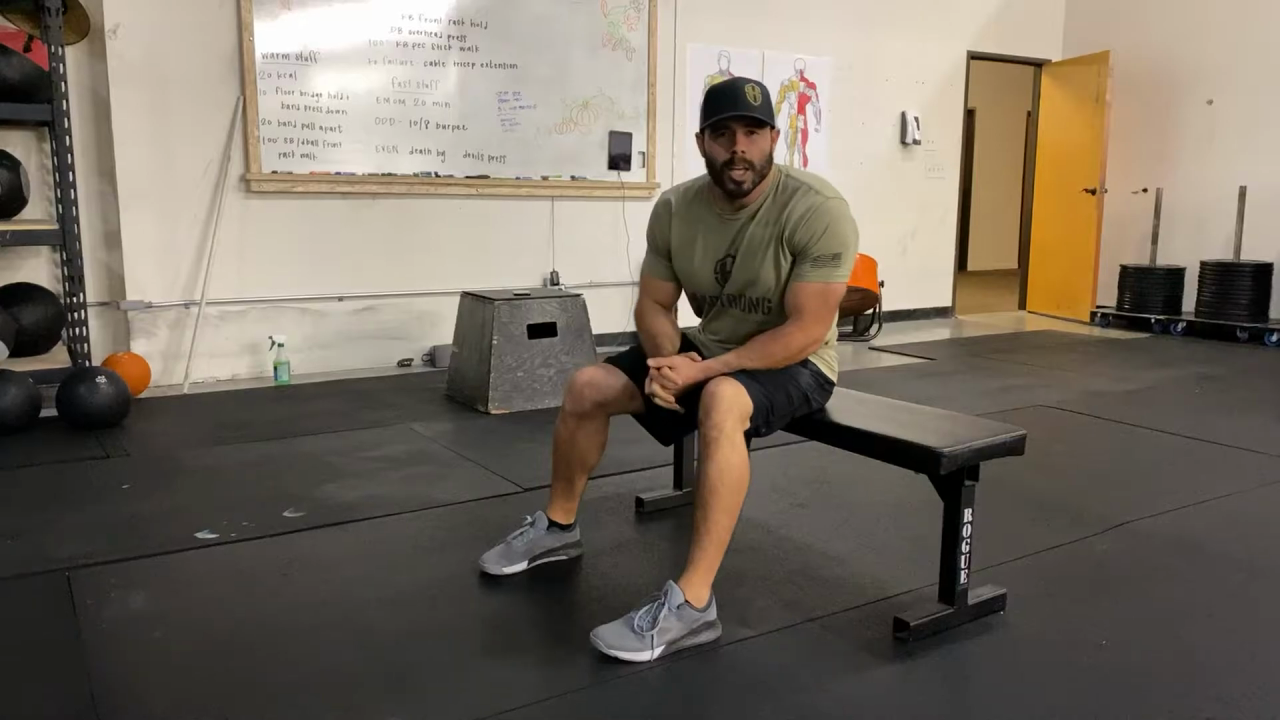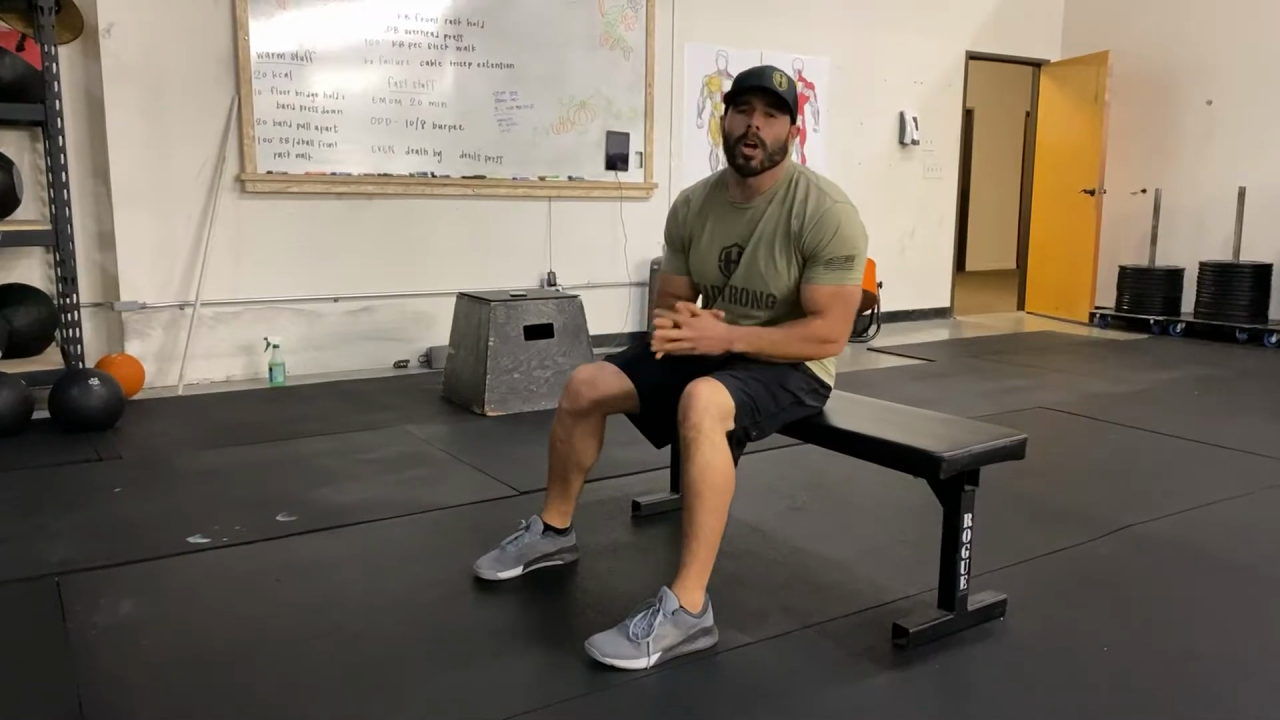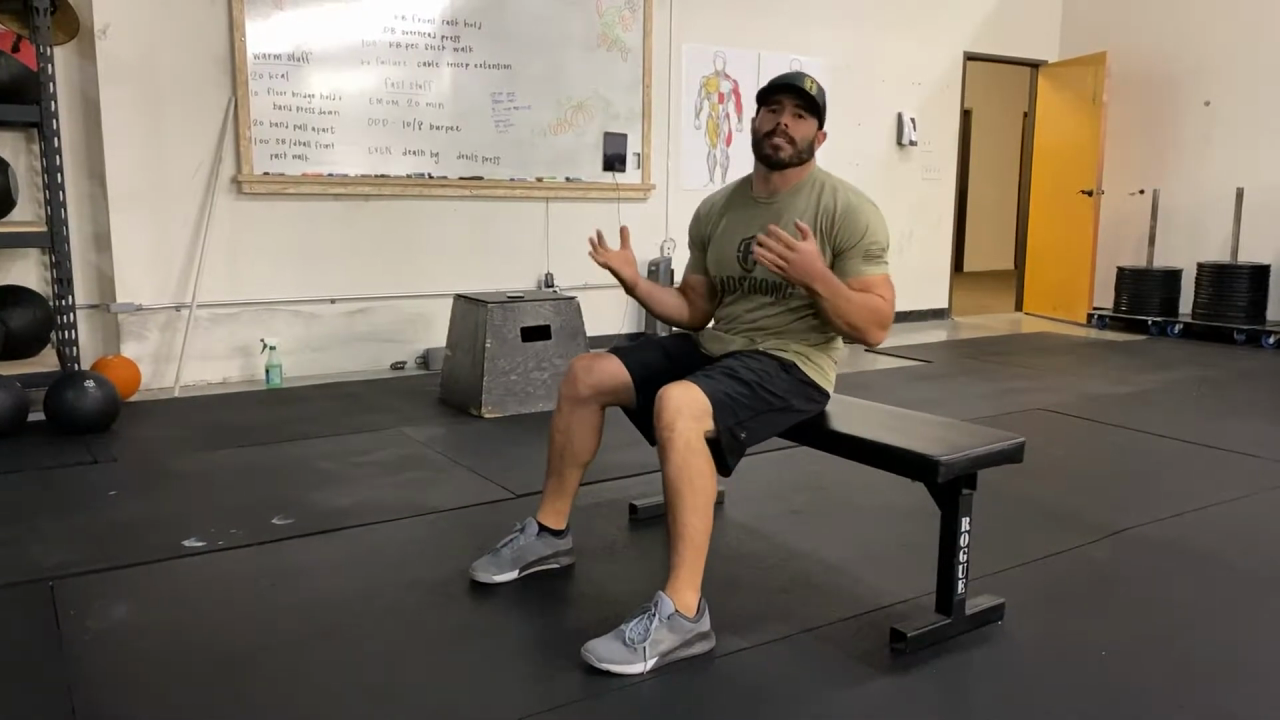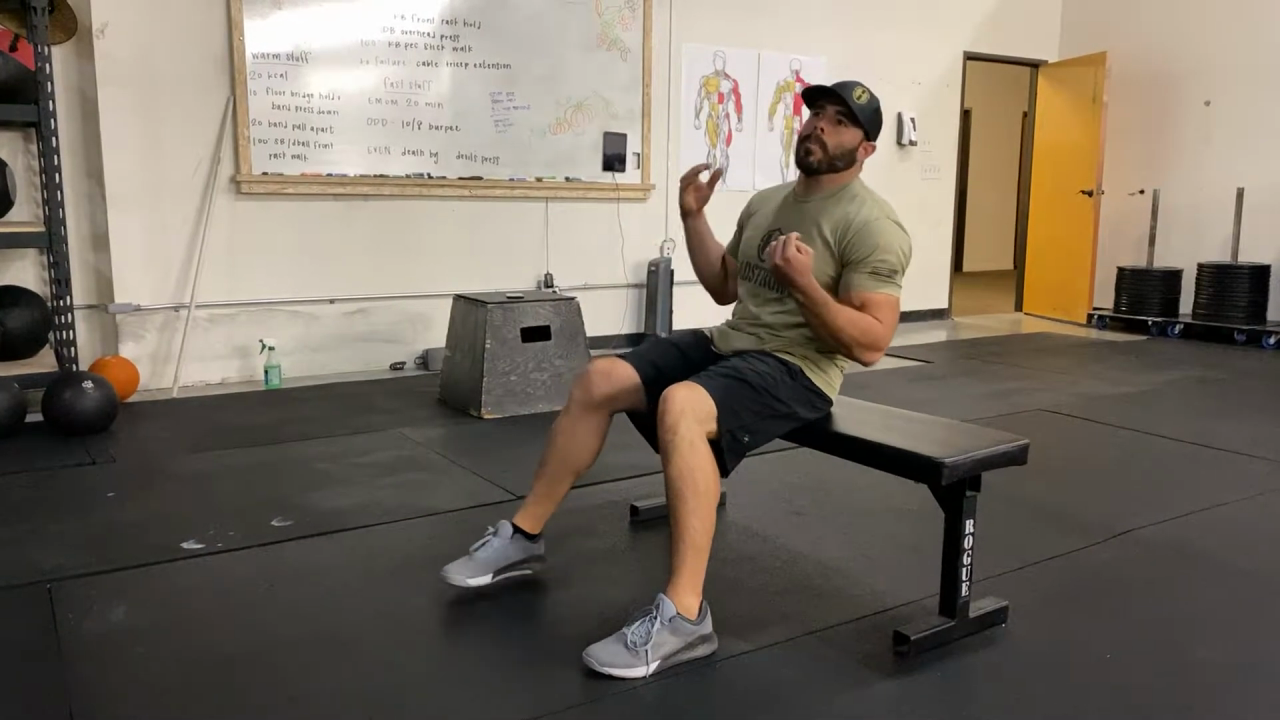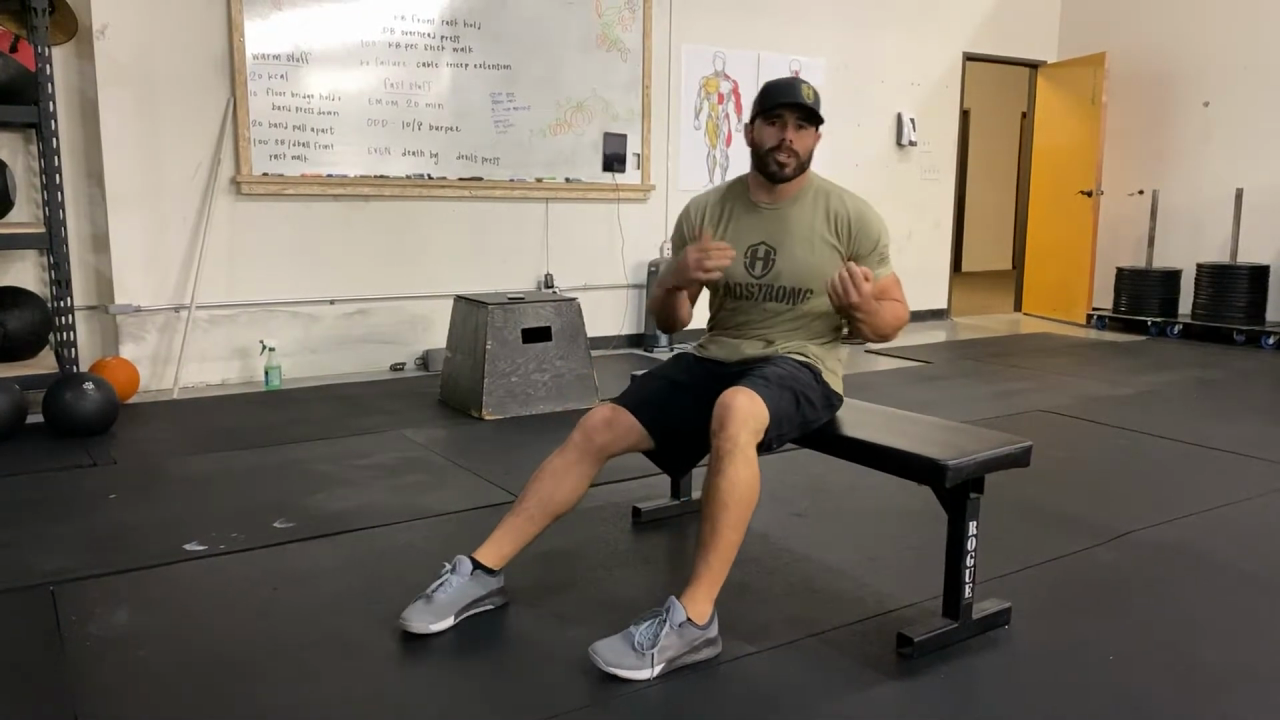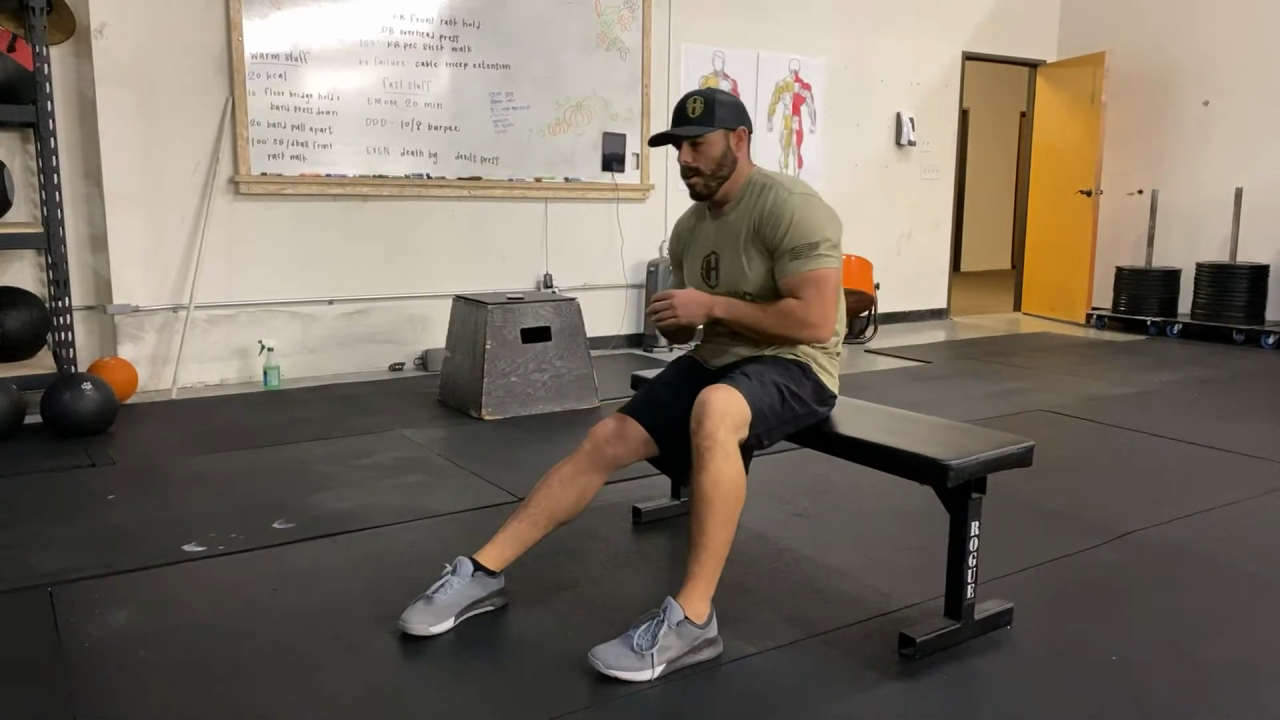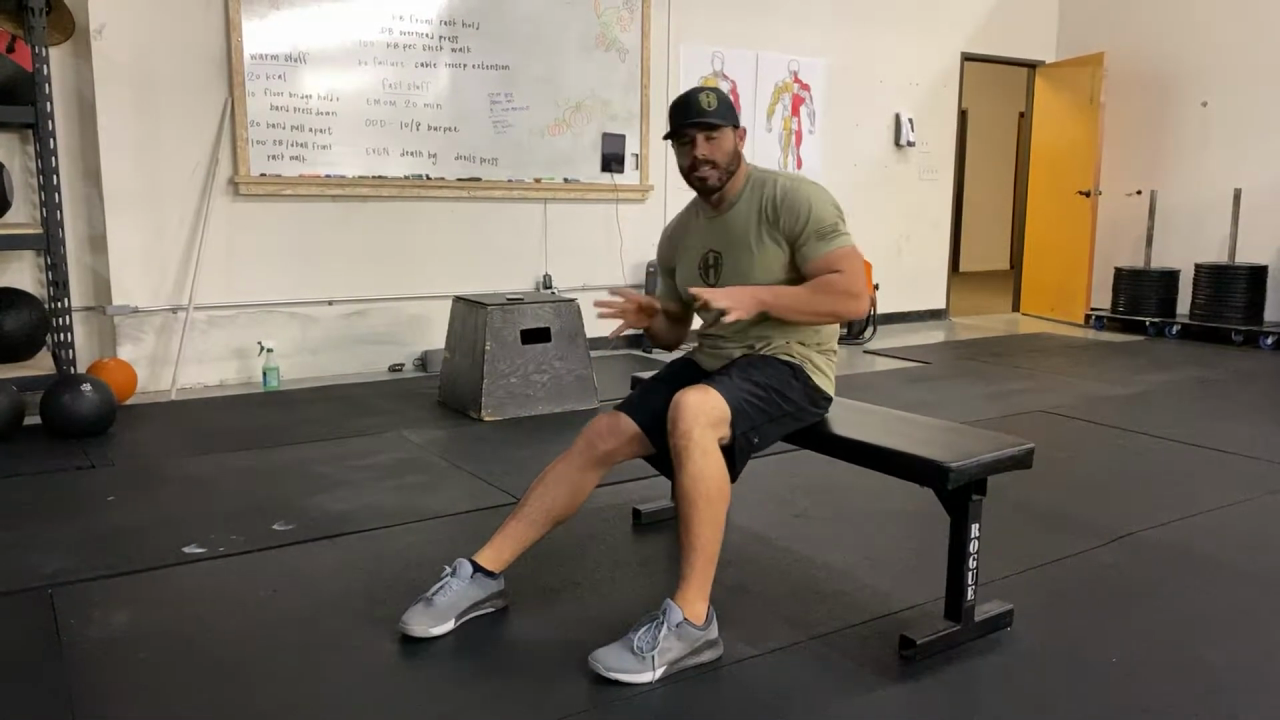
dt=0.7s
person 1, frame 1
left shoulder: (817, 211)
right shoulder: (674, 208)
left elbow: (805, 332)
right elbow: (653, 303)
left wrist: (701, 371)
right wrist: (668, 359)
left hip: (793, 363)
right hip: (709, 347)
left knee: (720, 403)
right knee: (587, 387)
left ankle: (691, 604)
right ankle: (558, 527)
person 1, frame 2
left shoulder: (825, 212)
right shoulder: (692, 204)
left elbow: (828, 335)
right elbow: (671, 300)
left wrist: (726, 337)
right wrist: (675, 324)
left hip: (791, 365)
right hip: (712, 347)
left knee: (701, 403)
right knee: (585, 386)
left ankle: (686, 608)
right ankle: (554, 531)
person 1, frame 3
left shoulder: (847, 210)
right shoulder: (717, 208)
left elbow: (873, 328)
right elbow: (694, 311)
left wrist: (813, 276)
right wrist: (633, 281)
left hip: (790, 365)
right hip: (717, 347)
left knee: (676, 407)
right knee: (585, 376)
left ankle: (682, 612)
right ankle: (549, 533)
person 1, frame 4
left shoulder: (871, 224)
right shoulder: (766, 202)
left elbow: (869, 345)
right elbow: (724, 287)
left wrist: (803, 283)
right wrist: (692, 217)
left hip: (796, 369)
right hip: (729, 343)
left knee: (679, 407)
right knee: (599, 380)
left ankle: (683, 614)
right ankle: (523, 536)
person 1, frame 5
left shoulder: (849, 216)
right shoulder: (705, 211)
left elbow: (893, 316)
right elbow: (665, 321)
left wrist: (861, 304)
right wrist: (679, 282)
left hip: (799, 367)
right hip: (715, 359)
left knee: (734, 413)
right knee: (598, 427)
left ankle: (693, 619)
right ankle: (481, 571)
person 1, frame 6
left shoulder: (789, 207)
right shoulder: (690, 226)
left elbow: (816, 322)
right elbow: (678, 327)
left wrist: (711, 305)
right wrist: (676, 316)
left hip: (792, 366)
right hip: (714, 360)
left knee: (714, 411)
right knee: (605, 440)
left ankle: (691, 617)
right ankle: (481, 573)
person 1, frame 7
left shoulder: (794, 201)
right shoulder: (681, 232)
left elbow: (853, 296)
right elbow: (673, 335)
left wrist: (754, 297)
right wrist: (646, 317)
left hip: (789, 366)
right hip: (712, 362)
left knee: (691, 412)
right knee: (599, 436)
left ankle: (690, 621)
right ankle: (480, 575)
